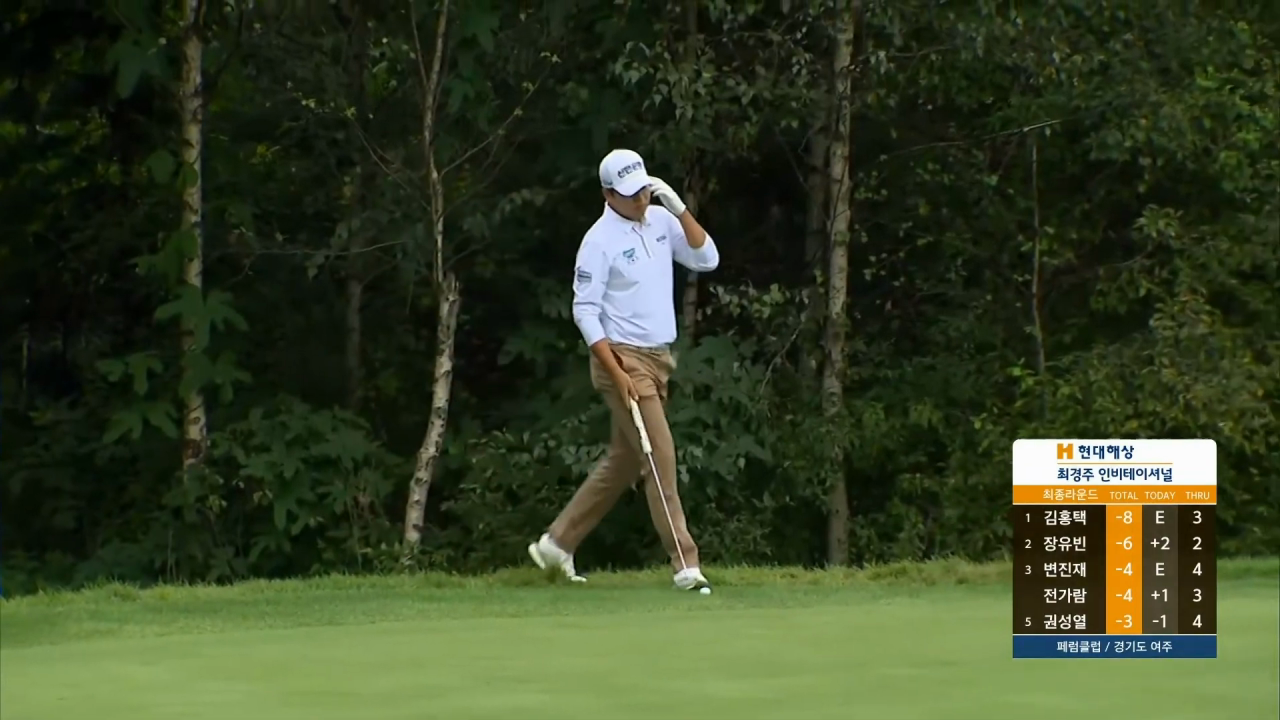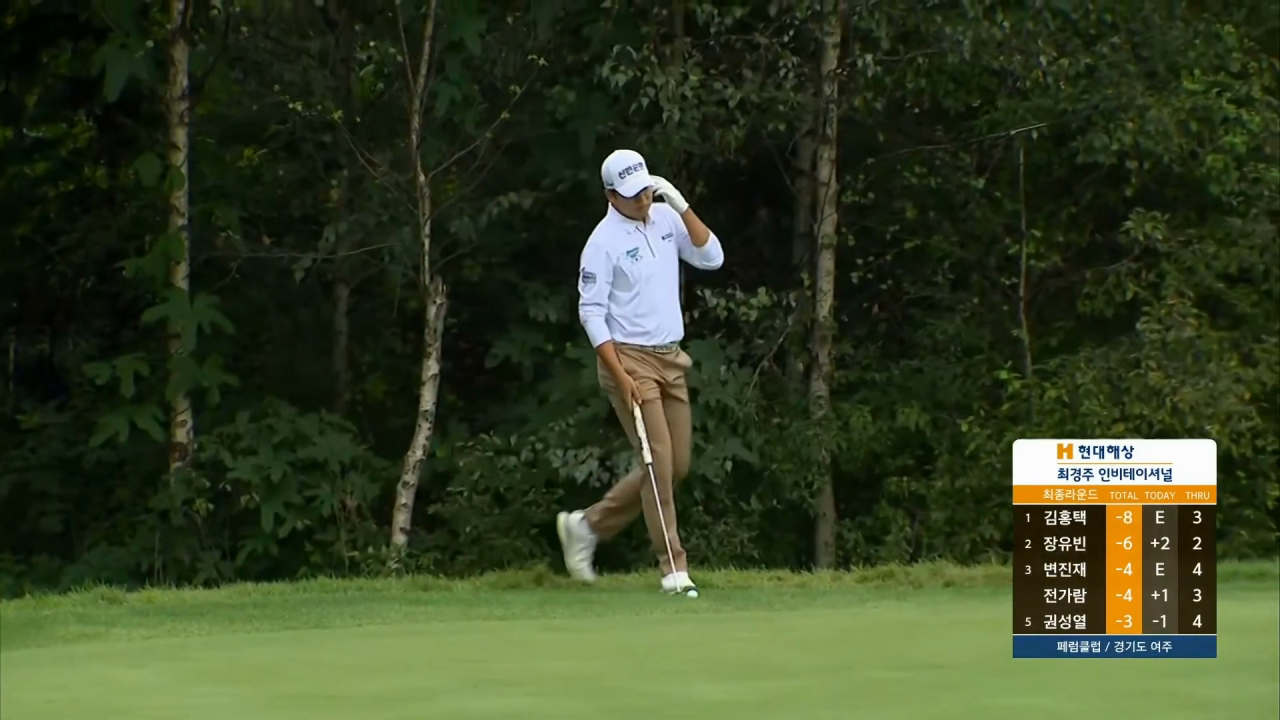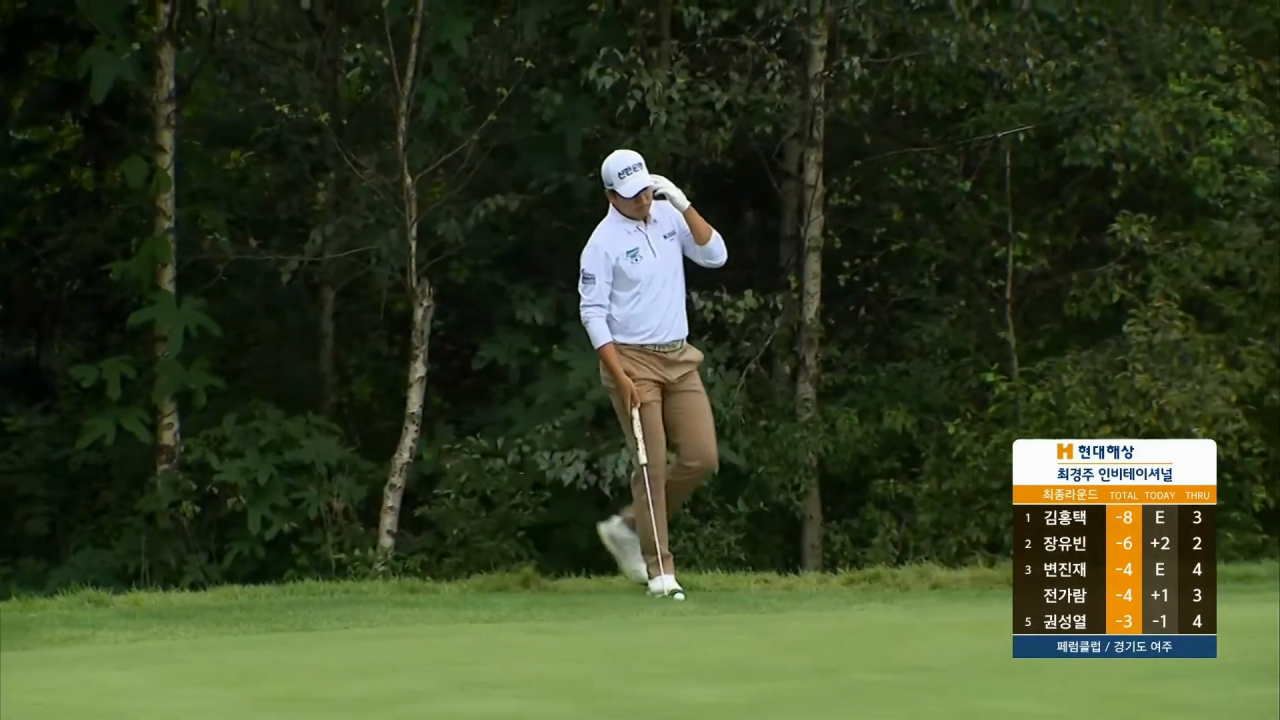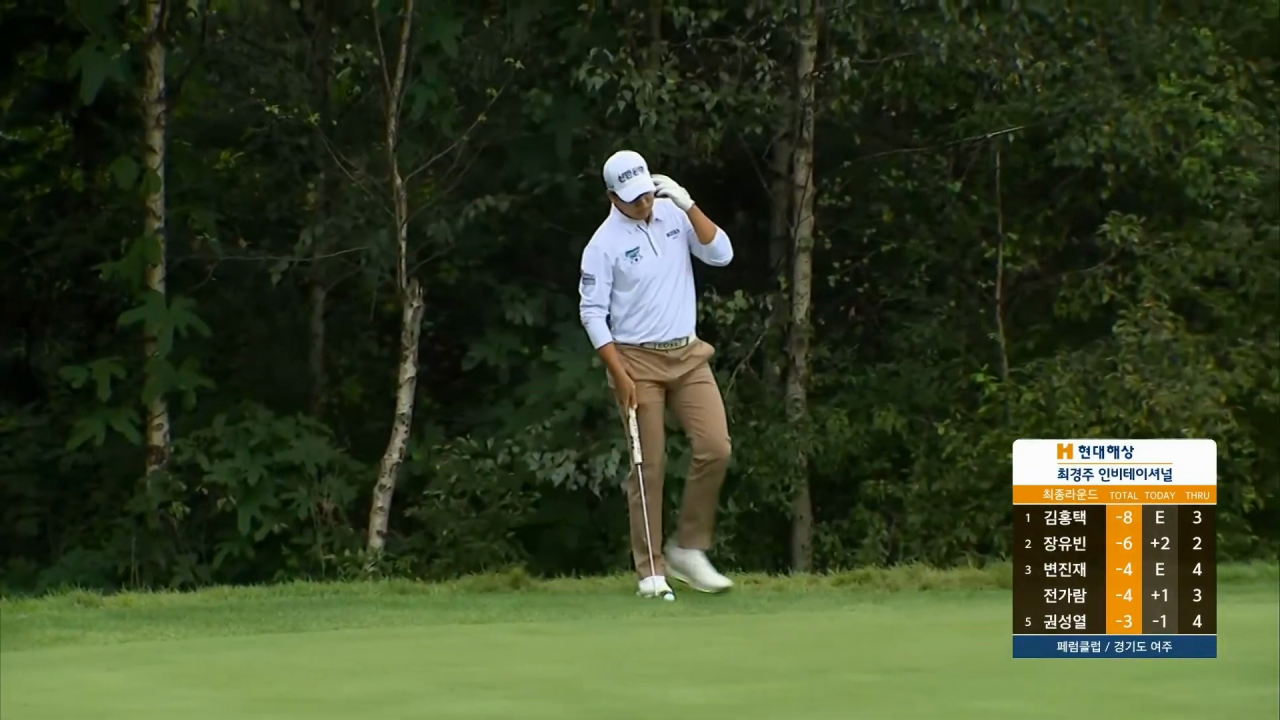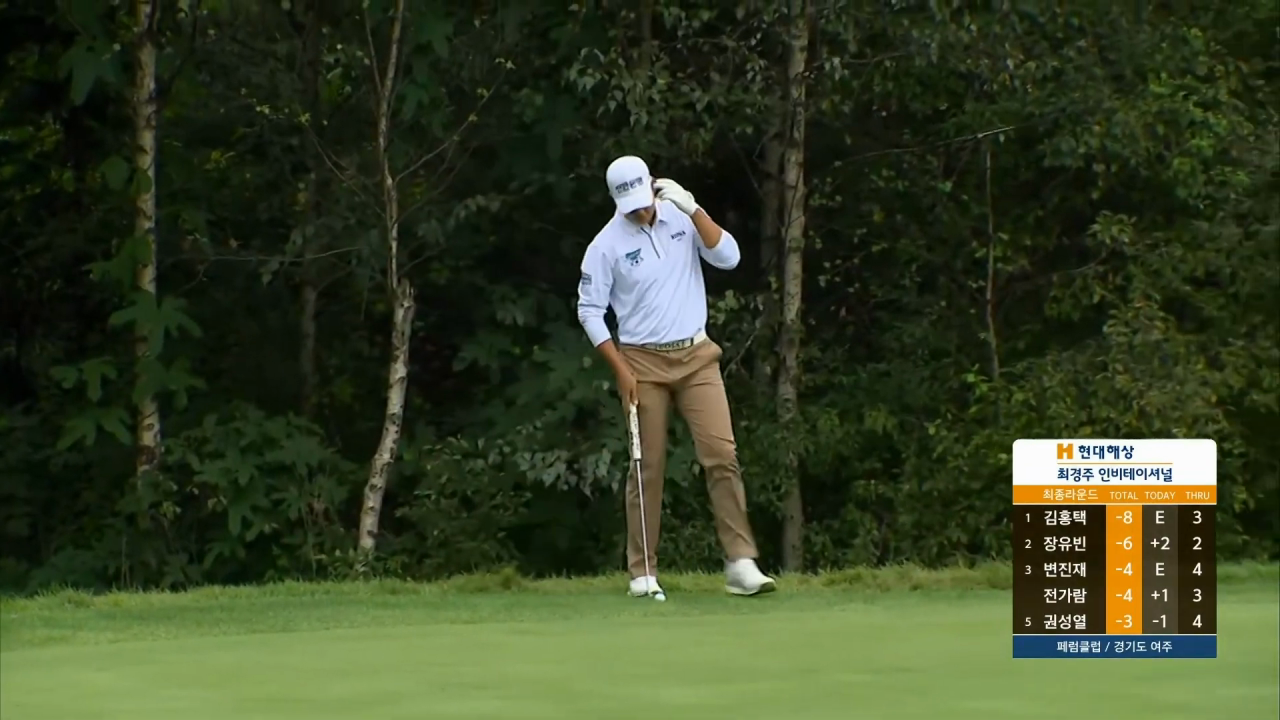
dt=0.1s
person 1, frame 1
left shoulder: (660, 219)
right shoulder: (600, 240)
left elbow: (707, 260)
right elbow: (585, 311)
left wrist: (679, 208)
right wrist: (614, 370)
left hip: (658, 359)
right hip: (622, 361)
left knee: (622, 462)
right knee: (659, 461)
left ankle: (556, 542)
right ankle: (683, 564)
person 1, frame 2
left shoulder: (665, 220)
right shoulder: (604, 240)
left elbow: (712, 258)
right elbow: (591, 312)
left wrist: (682, 207)
right wrist: (619, 374)
left hip: (670, 358)
right hip: (629, 361)
left knee: (675, 464)
right knee: (658, 463)
left ankle: (586, 524)
right ankle: (673, 567)
person 1, frame 3
left shoulder: (670, 216)
right shoulder: (603, 243)
left elbow: (716, 256)
right elbow: (592, 314)
left wrist: (684, 205)
right wrist: (620, 375)
left hip: (681, 358)
right hip: (633, 361)
left knee: (702, 454)
right knee: (652, 465)
left ankle: (627, 527)
right ankle: (657, 567)
person 1, frame 4
left shoulder: (674, 214)
right shoulder: (604, 243)
left elbow: (721, 255)
right elbow: (592, 314)
left wrist: (688, 203)
right wrist: (621, 375)
left hip: (688, 355)
right hip: (637, 360)
left knee: (715, 450)
right knee: (649, 466)
left ankle: (688, 549)
right ankle: (650, 568)
person 1, frame 5
left shoulder: (685, 214)
right shoulder: (605, 245)
left elbow: (729, 258)
right elbow: (590, 311)
left wrist: (691, 209)
right wrist: (619, 369)
left hip: (696, 356)
right hip: (642, 362)
left knee: (721, 453)
right knee: (648, 467)
left ankle: (742, 560)
right ankle: (641, 570)
